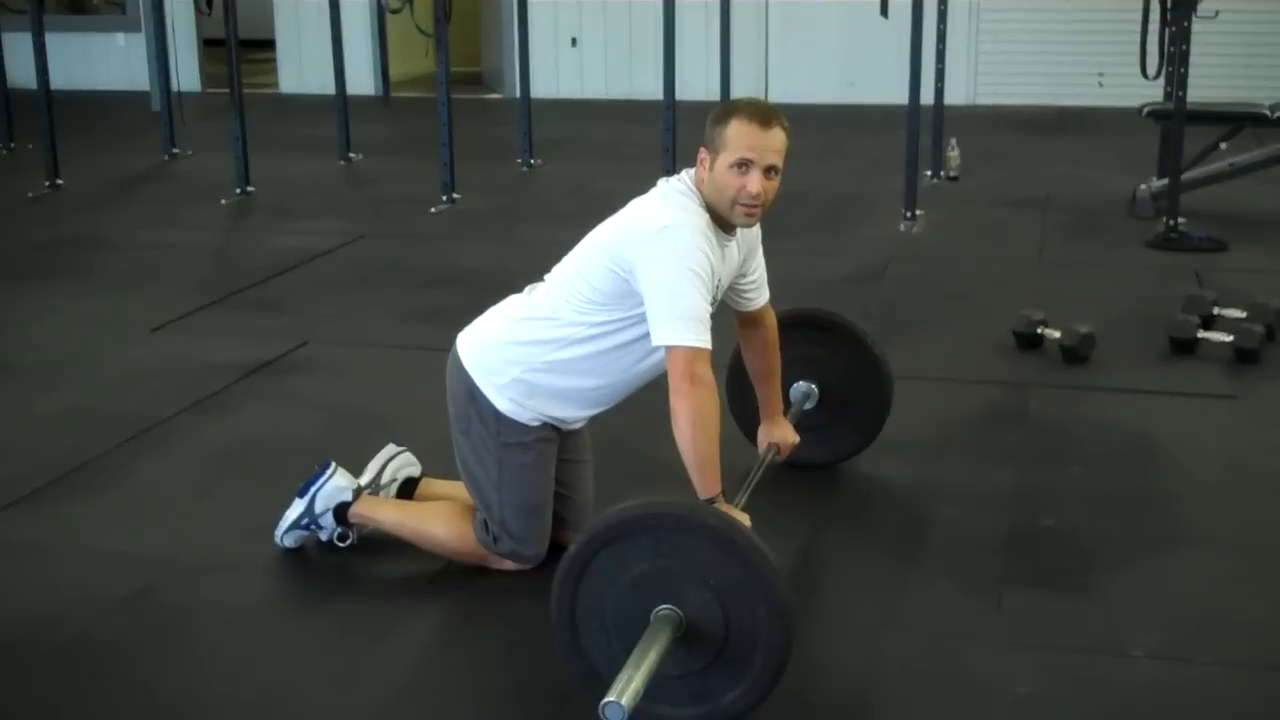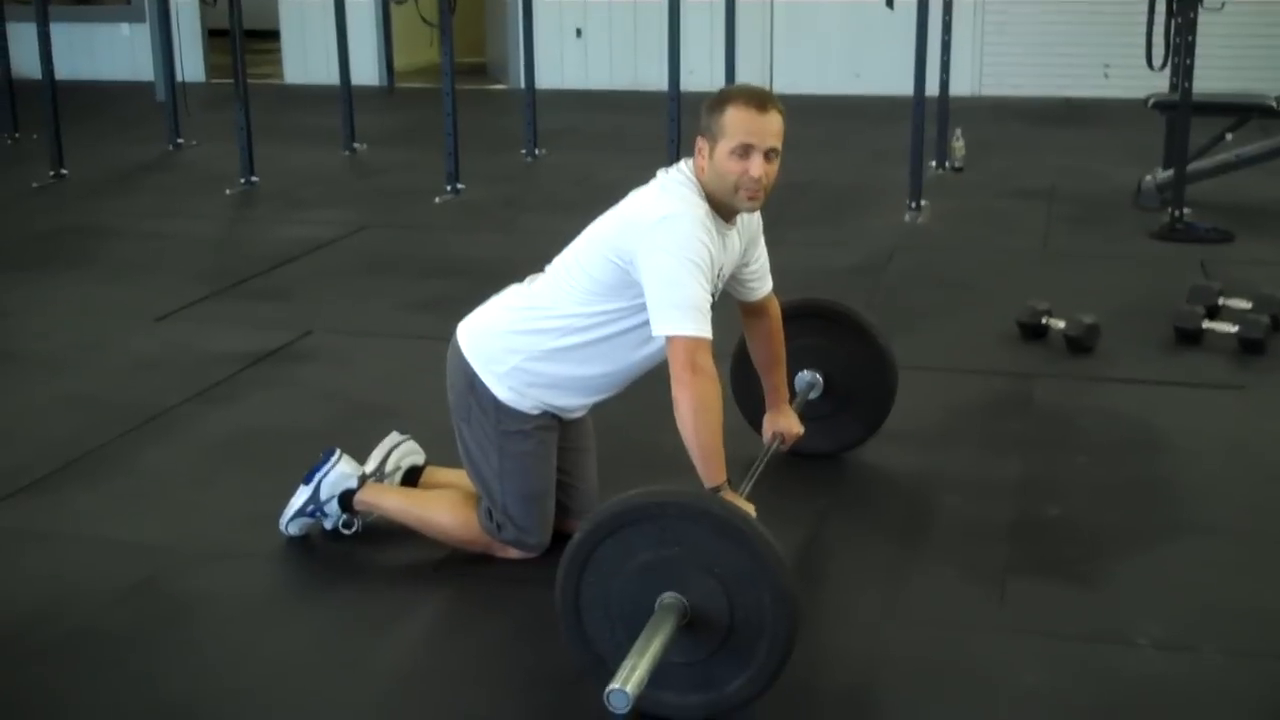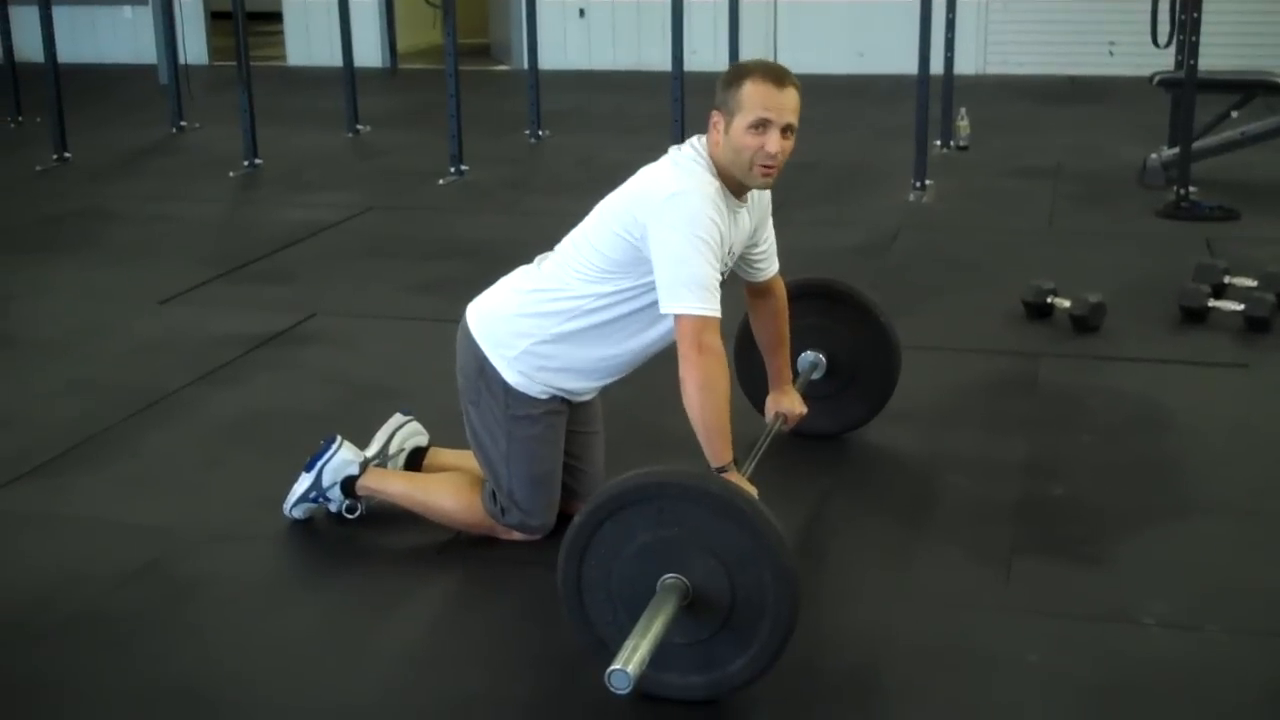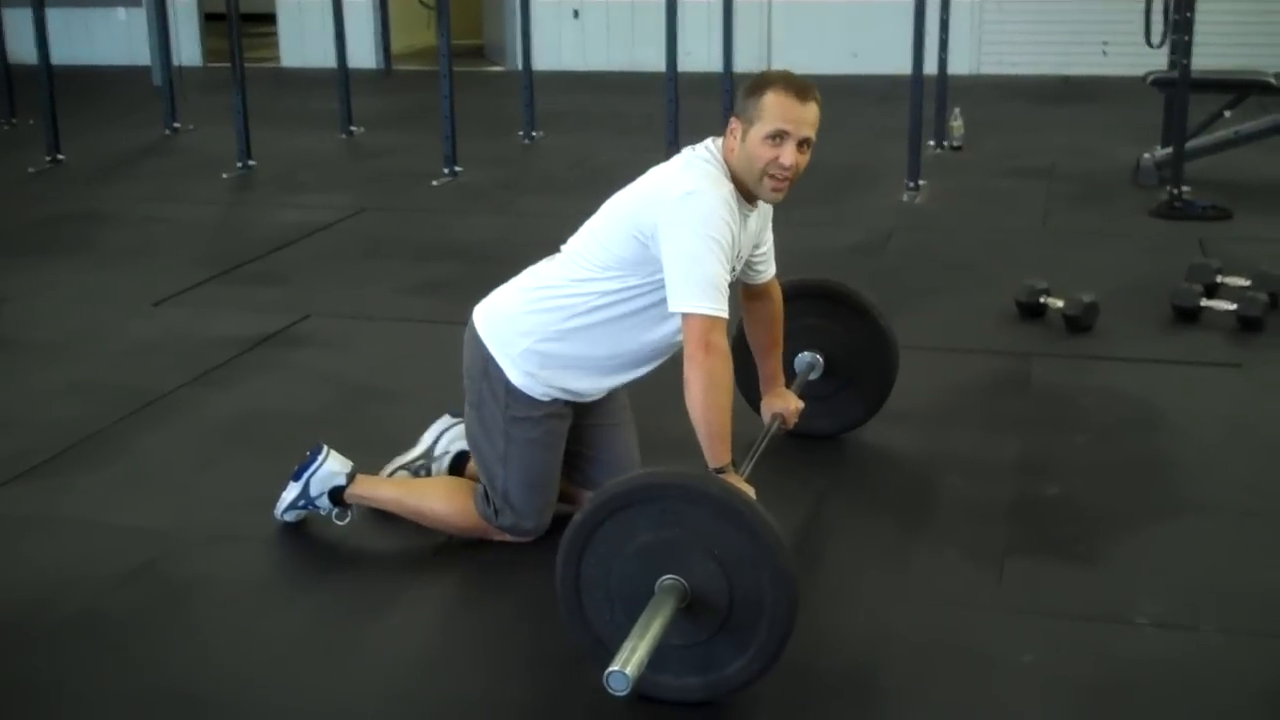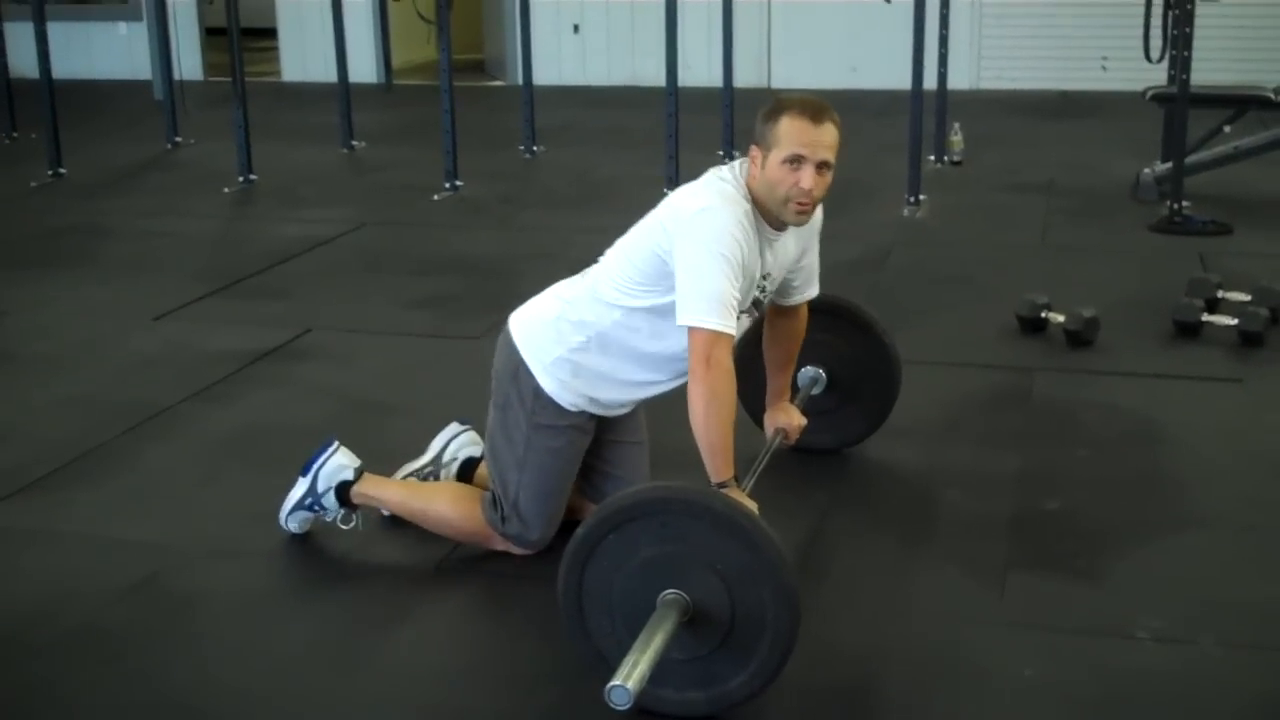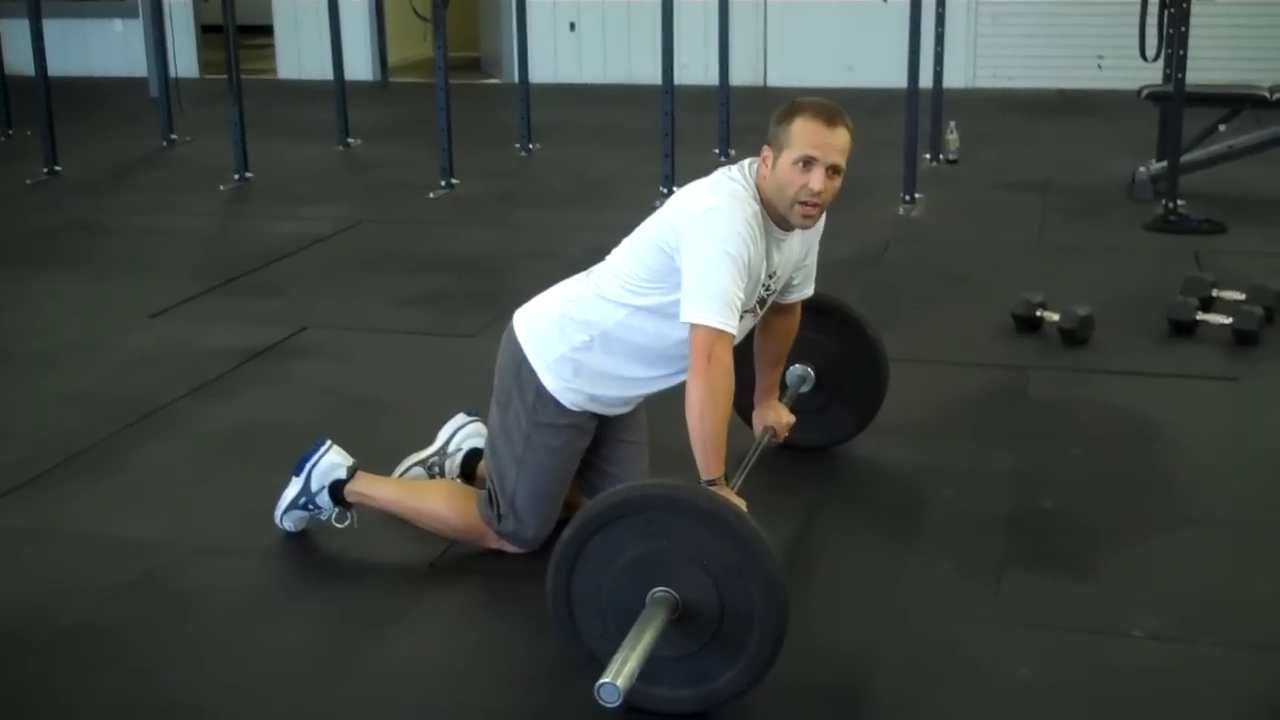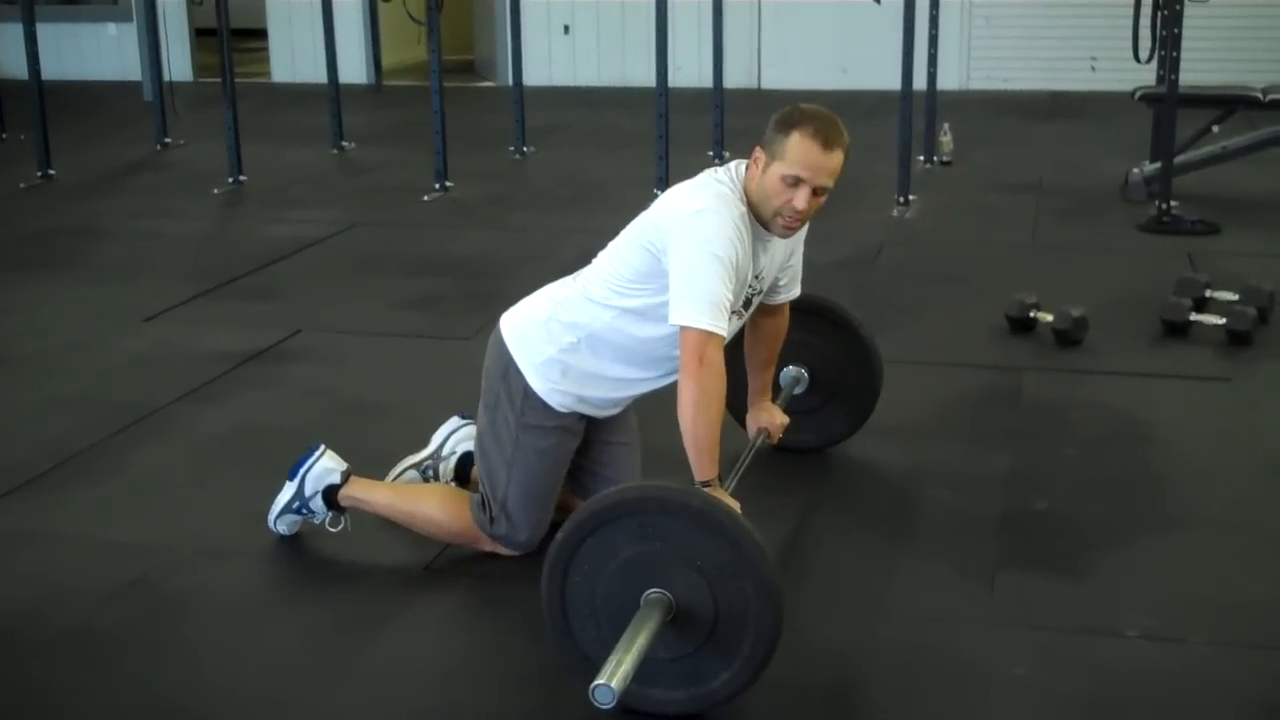
dt=0.4s
person 1, frame 1
left shoulder: (737, 218)
right shoulder: (677, 234)
left elbow: (756, 317)
right elbow: (689, 381)
left wrist: (773, 415)
right wrist: (714, 505)
left hip: (544, 382)
right hip: (502, 384)
left knee: (566, 529)
right knee: (514, 550)
left ankle: (404, 486)
right ankle: (345, 503)
person 1, frame 2
left shoulder: (739, 211)
right shoulder: (676, 225)
left elbow: (760, 306)
right elbow: (691, 370)
left wrist: (779, 406)
right wrist: (721, 494)
left hip: (546, 371)
right hip: (503, 374)
left knee: (571, 518)
right knee: (519, 539)
left ankle: (405, 474)
right ankle: (351, 490)
person 1, frame 3
left shoulder: (750, 189)
right shoulder: (687, 201)
left elbow: (765, 287)
right elbow: (698, 349)
left wrist: (781, 385)
right wrist: (725, 473)
left hip: (557, 354)
right hip: (514, 355)
left knee: (576, 499)
right knee: (523, 521)
left ankle: (408, 457)
right ankle: (353, 474)
person 1, frame 4
left shoulder: (752, 186)
right shoulder: (700, 200)
left elbow: (760, 289)
right elbow: (705, 348)
left wrist: (774, 387)
right wrist: (722, 474)
left hip: (577, 360)
right hip: (523, 357)
right knee: (515, 522)
left ankle: (461, 456)
right ankle: (341, 483)
person 1, frame 5
left shoulder: (799, 213)
right shoulder: (716, 218)
left elbow: (789, 305)
right elbow: (709, 362)
left wrist: (779, 401)
right wrist: (724, 489)
left hip: (605, 377)
right hip: (553, 366)
right knee: (518, 534)
left ankle: (468, 463)
right ankle: (347, 482)
person 1, frame 6
left shoulder: (803, 213)
right shoulder: (724, 217)
left elbow: (782, 304)
right elbow: (709, 358)
left wrist: (767, 399)
right wrist: (714, 487)
left hip: (607, 375)
right hip: (556, 365)
right knee: (515, 532)
left ankle: (470, 453)
right ankle: (340, 480)
person 1, frame 7
left shoulder: (786, 212)
right shoulder: (710, 218)
left elbow: (770, 306)
right elbow: (700, 359)
left wrist: (760, 400)
right wrist: (707, 487)
left hip: (596, 377)
right hip: (543, 367)
right knee: (509, 535)
left ankle: (465, 456)
right ankle: (334, 485)
